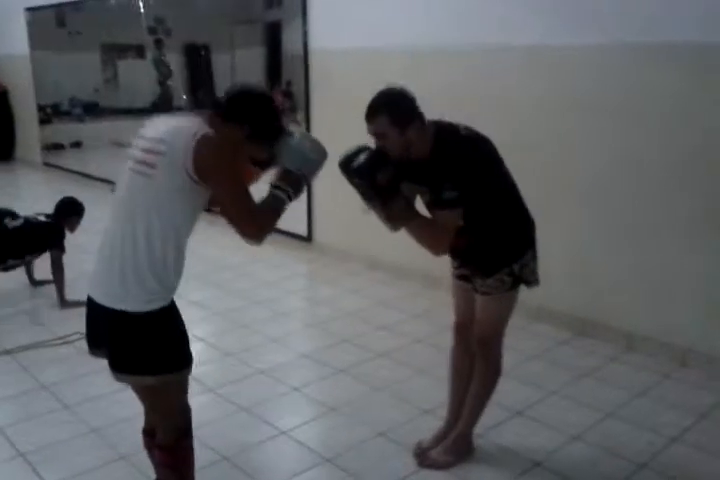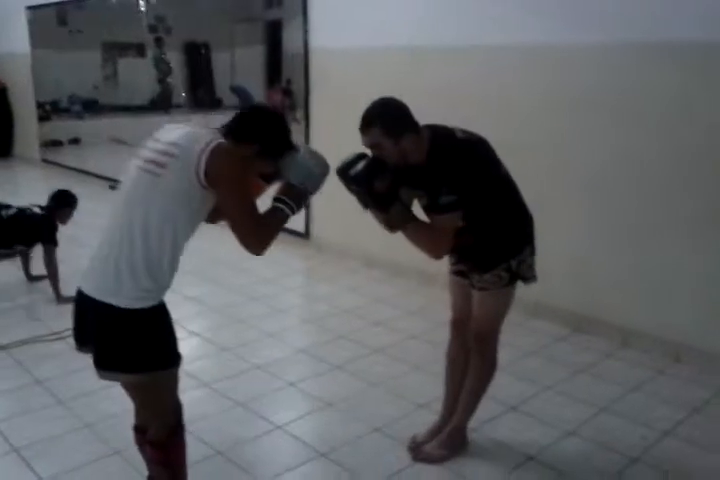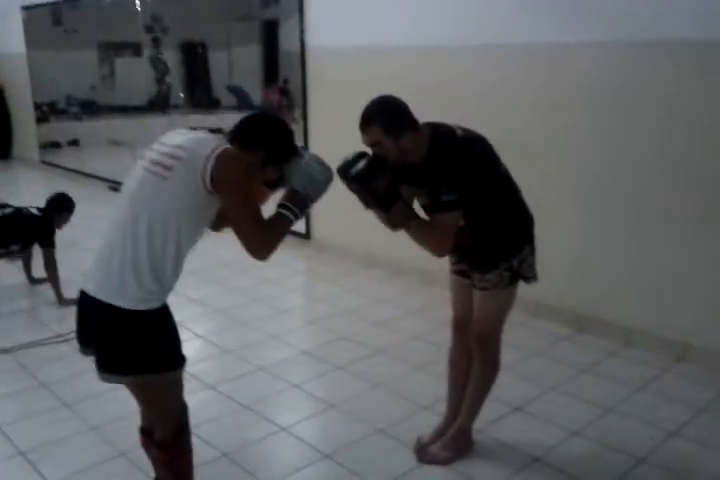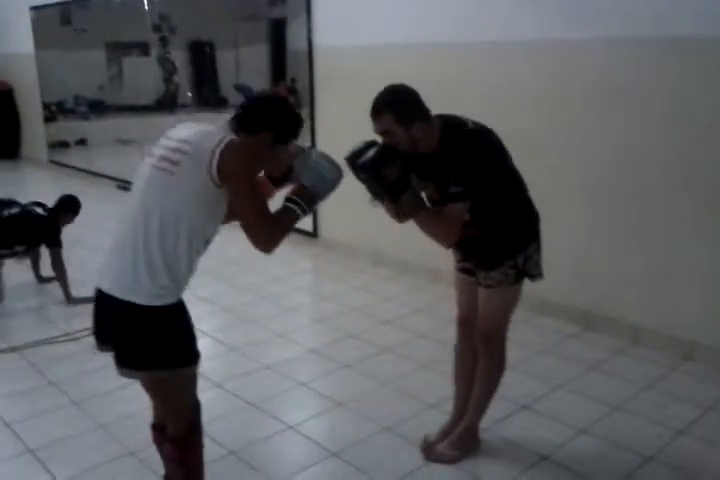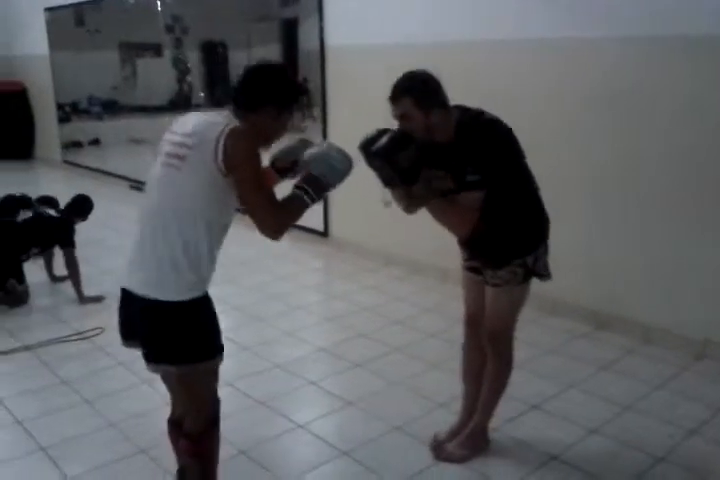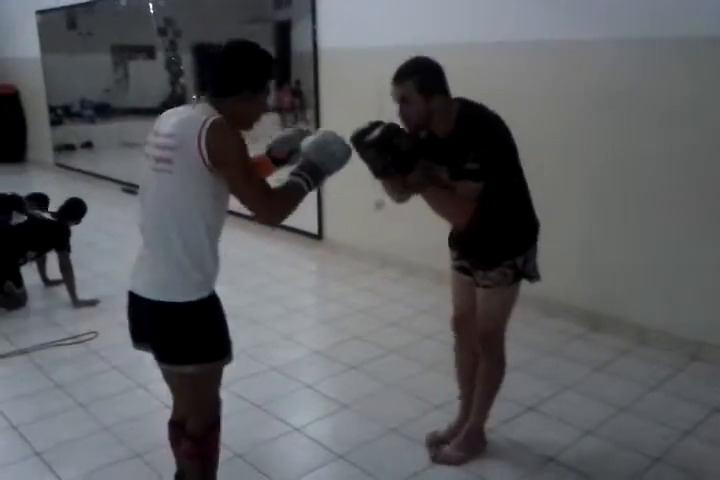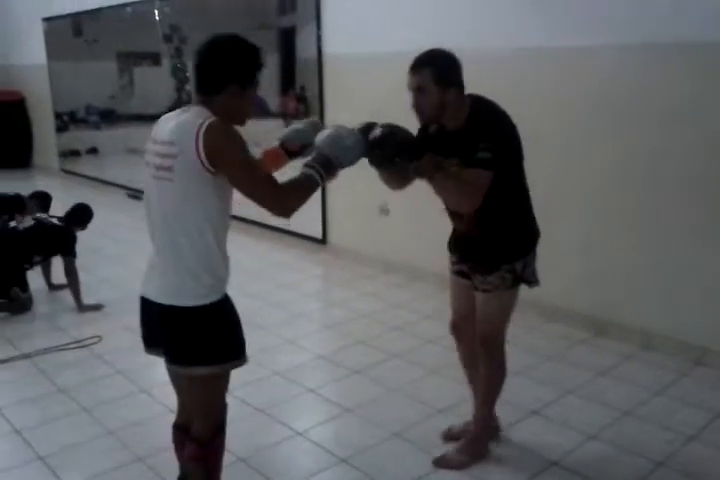
dt=0.1s
person 1, frame 1
left shoulder: (161, 128)
right shoulder: (208, 145)
right elbow: (253, 228)
left wrist: (254, 164)
right wrist: (289, 183)
left hip: (107, 299)
right hip: (141, 309)
left knee: (161, 414)
right knee: (173, 423)
person 1, frame 2
left shoulder: (173, 135)
right shoulder: (221, 156)
right elbow: (255, 240)
left wrist: (260, 180)
right wrist: (292, 197)
left hip: (97, 296)
right hip: (129, 309)
left knee: (153, 412)
right knee: (164, 420)
person 1, frame 3
left shoulder: (179, 141)
right shoulder: (227, 162)
right elbow: (260, 245)
left wrist: (265, 187)
right wrist: (296, 202)
left hip: (100, 298)
right hip: (132, 310)
left knee: (158, 413)
right knee: (171, 422)
person 1, frame 4
left shoulder: (186, 134)
right shoulder: (232, 153)
right elbow: (265, 237)
left wrist: (270, 180)
right wrist: (303, 197)
left hip: (116, 294)
right hip: (148, 306)
left knee: (170, 410)
right knee: (182, 418)
person 1, frame 5
left shoulder: (190, 124)
right shoulder: (237, 138)
right elbow: (272, 223)
left wrist: (276, 171)
right wrist: (312, 186)
left hip: (141, 291)
right hip: (174, 302)
left knee: (187, 406)
right knee: (201, 415)
person 1, frame 6
left shoulder: (171, 121)
right shoulder: (218, 131)
right elbow: (269, 210)
left wrist: (270, 158)
right wrist: (309, 173)
left hip: (147, 295)
right hip: (184, 303)
left knee: (187, 409)
right knee: (202, 417)
person 1, frame 7
left shoulder: (168, 125)
right shoulder: (215, 132)
right elbow: (279, 202)
left wrist: (284, 150)
right wrist: (322, 166)
left hip: (158, 298)
right hip: (195, 307)
left knee: (191, 411)
right knee: (208, 420)
person 2, frame 1
left shoulder: (459, 155)
right shoulder: (413, 152)
left elbow: (438, 242)
right elbow: (398, 221)
left wrist: (394, 200)
left hip: (504, 251)
right hip: (468, 249)
left knee: (485, 341)
right knee: (462, 333)
left ankle: (462, 435)
right ankle: (451, 426)
person 2, frame 2
left shoulder: (455, 159)
right shoulder: (405, 159)
left elbow: (436, 246)
right elbow: (395, 223)
left wrist: (391, 207)
left hip: (502, 248)
right hip: (465, 245)
left knee: (481, 337)
right knee: (459, 329)
left ankle: (456, 431)
right ankle: (445, 421)
person 2, frame 3
left shoulder: (456, 157)
right shoulder: (406, 157)
left elbow: (439, 244)
right elbow: (397, 222)
left wrist: (395, 206)
left hip: (502, 247)
right hip: (466, 244)
left knee: (483, 338)
right knee: (461, 329)
left ankle: (461, 432)
right ankle: (450, 422)
person 2, frame 4
left shoulder: (465, 149)
right shoulder: (415, 149)
left elbow: (446, 234)
right elbow: (401, 214)
left wrist: (404, 195)
left hip: (509, 244)
right hip: (471, 242)
left knee: (489, 336)
right knee: (466, 327)
left ankle: (469, 431)
right ankle: (456, 421)
person 2, frame 5
left shoulder: (481, 139)
right shoulder: (427, 139)
left elbow: (460, 223)
right elbow: (411, 206)
left wrist: (416, 182)
right wrist: (392, 176)
left hip: (516, 243)
right hip: (478, 241)
left knee: (496, 335)
right knee: (473, 326)
left ankle: (478, 430)
right ankle: (466, 419)
person 2, frame 6
left shoulder: (481, 132)
right shoulder: (424, 132)
left elbow: (458, 209)
right elbow: (401, 194)
left wrist: (415, 173)
left hip: (506, 245)
right hip: (467, 241)
left knee: (487, 336)
right knee: (462, 326)
left ankle: (472, 433)
right ankle: (465, 418)
person 2, frame 7
left shoulder: (490, 126)
right shoulder: (434, 127)
left elbow: (467, 199)
right elbow: (399, 182)
left wrist: (421, 162)
right wrist: (385, 157)
left hip: (505, 248)
right hip: (465, 245)
left knee: (487, 340)
right knee: (462, 328)
left ankle: (478, 436)
right ankle: (484, 417)
